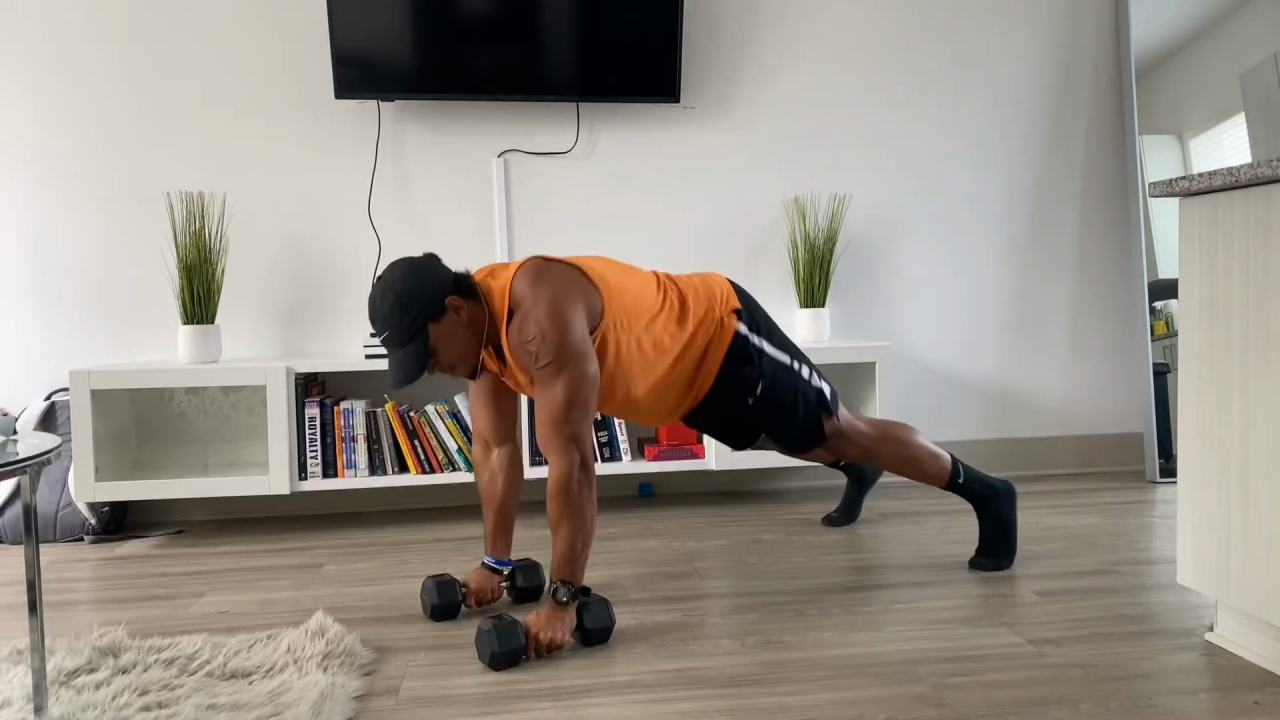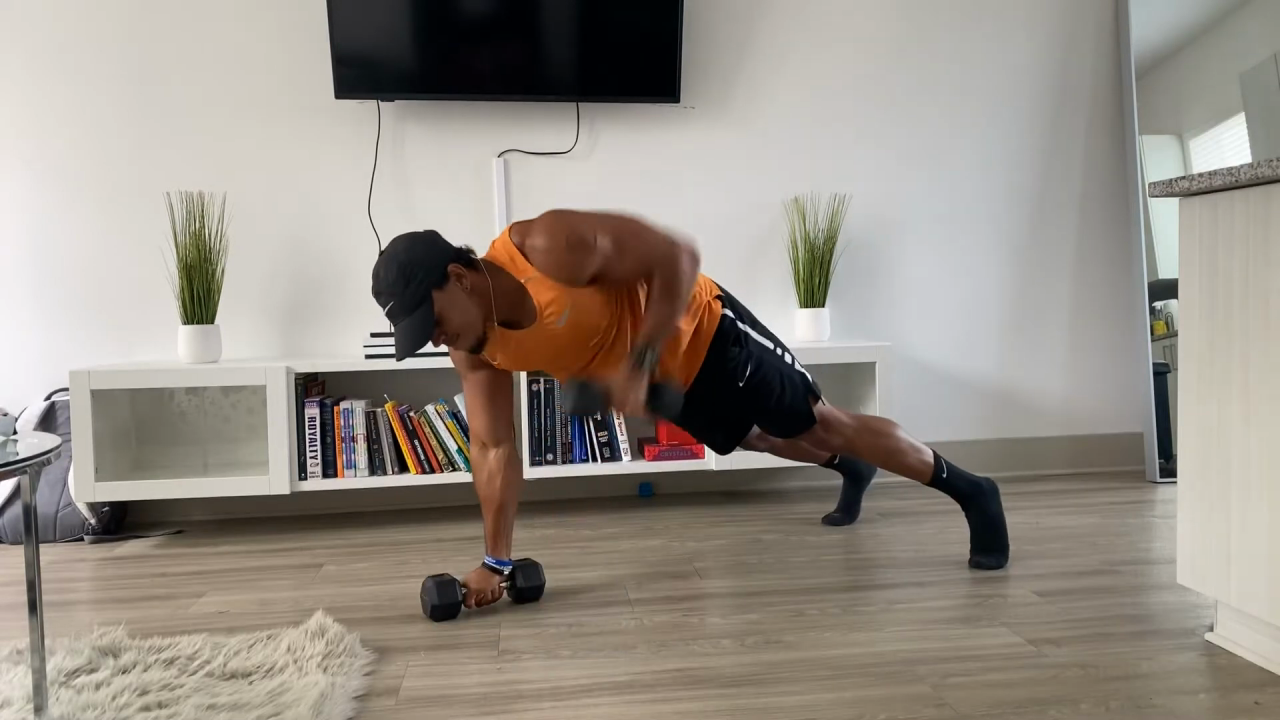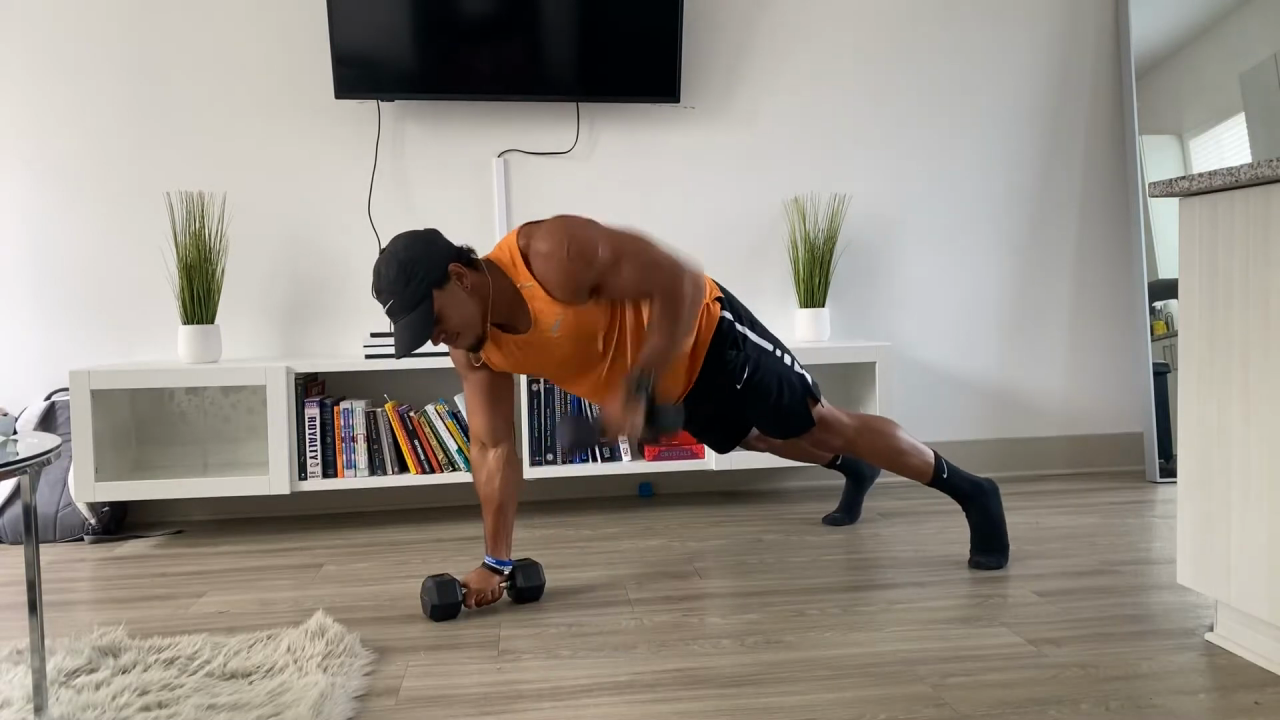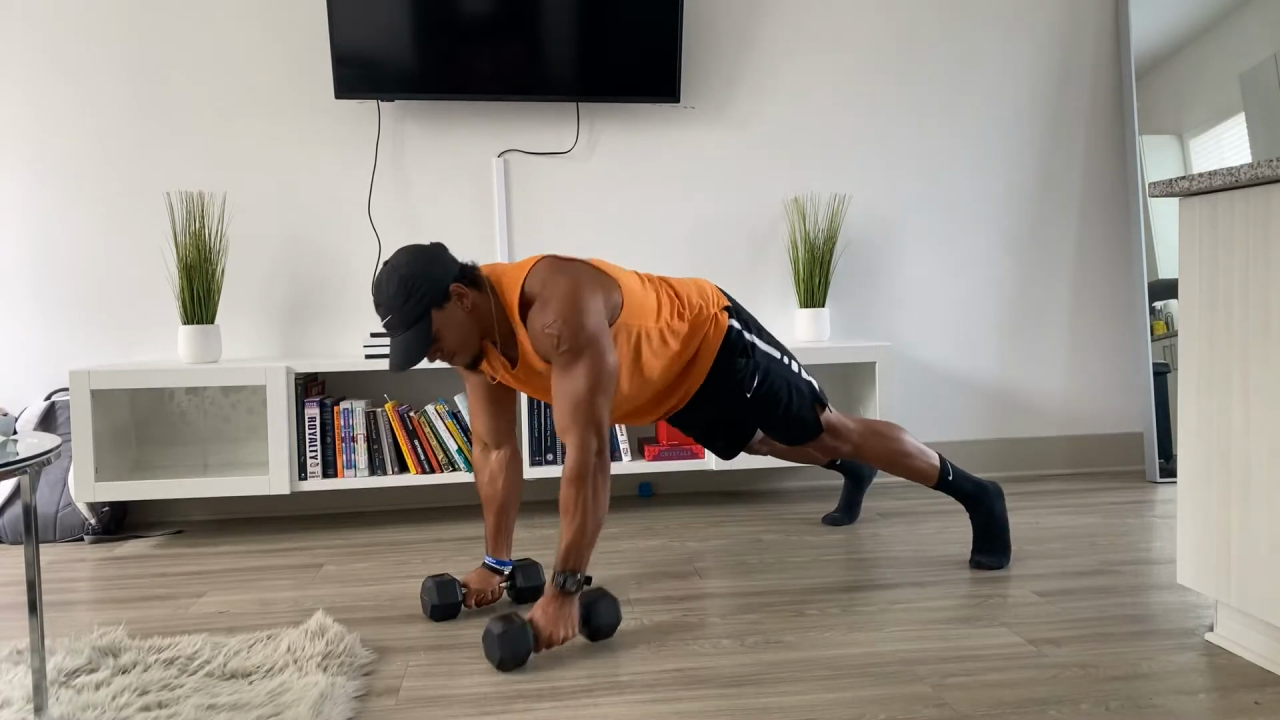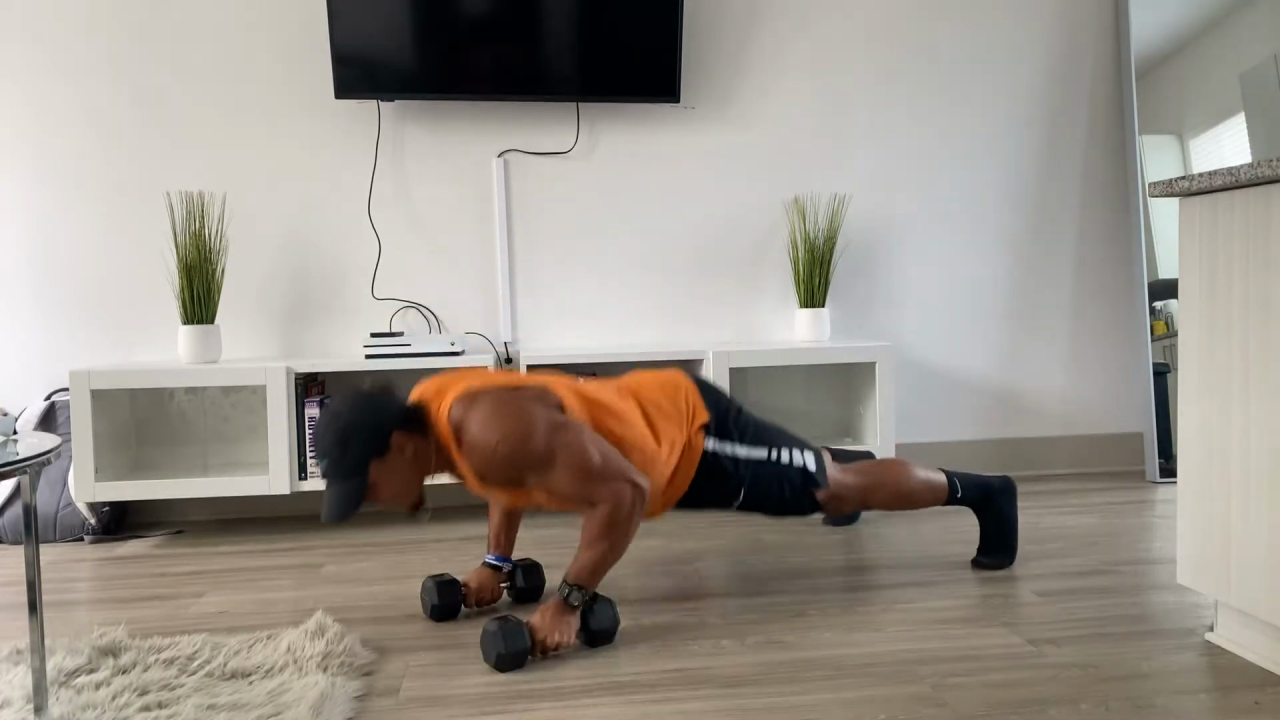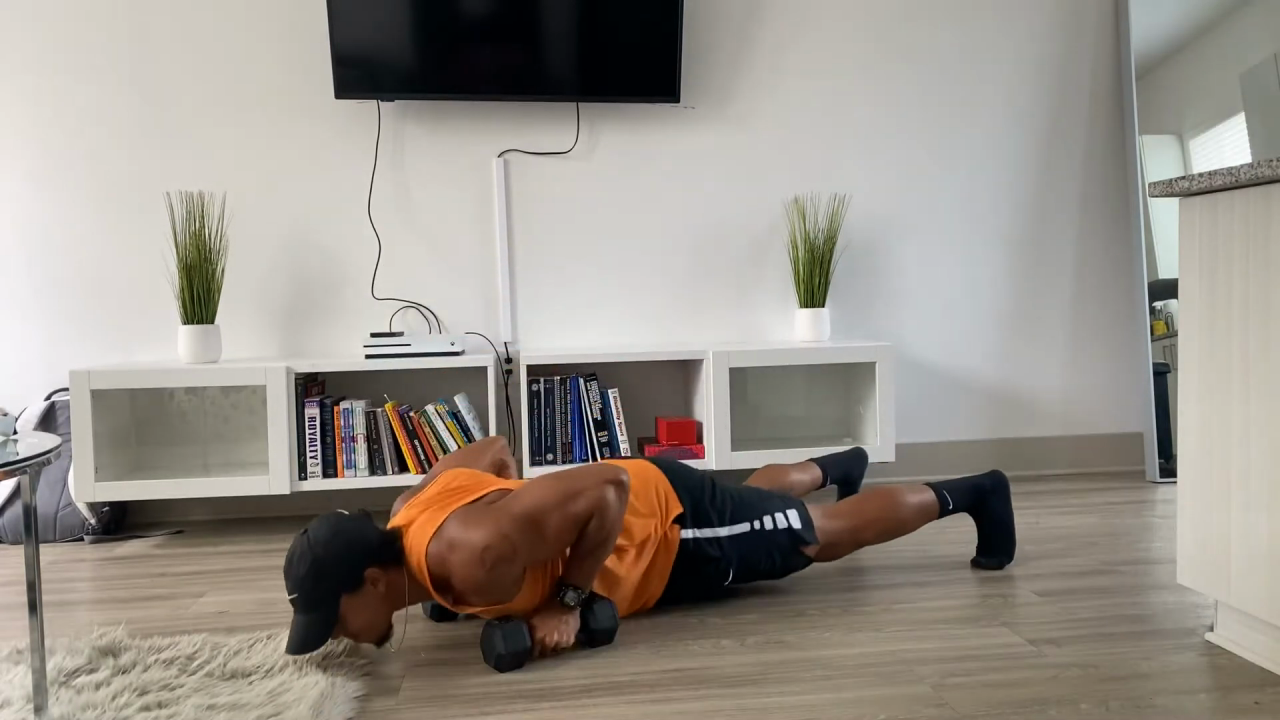
dt=0.4s
person 1, frame 1
left shoulder: (541, 315)
right shoulder: (482, 328)
left elbow: (573, 463)
right elbow: (496, 448)
left wrist: (562, 598)
right wrist: (495, 563)
left hip: (721, 334)
right hip: (685, 377)
left knee: (839, 431)
right knee: (780, 440)
left ankle: (985, 493)
right ankle: (859, 473)
person 1, frame 2
left shoulder: (553, 246)
right shoulder: (472, 343)
left elbow: (677, 257)
right elbow: (494, 449)
left wrist: (639, 362)
right wrist: (495, 562)
left hip: (703, 333)
right hip: (668, 381)
left knee: (821, 421)
right knee: (764, 439)
left ankle: (971, 490)
right ankle: (851, 471)
person 1, frame 3
left shoulder: (557, 255)
right shoulder: (473, 346)
left elbow: (682, 282)
right elbow: (494, 449)
left wrist: (638, 394)
right wrist: (495, 560)
left hip: (704, 334)
right hip: (664, 382)
left knee: (824, 423)
right knee: (764, 439)
left ankle: (972, 492)
right ankle: (853, 471)
person 1, frame 4
left shoulder: (560, 307)
right shoulder: (474, 338)
left elbow: (587, 454)
right elbow: (495, 450)
left wrist: (565, 589)
right wrist: (495, 562)
left hip: (712, 341)
right hip: (671, 388)
left knee: (831, 430)
right knee: (764, 442)
left ankle: (975, 494)
right ankle: (852, 472)
person 1, frame 5
left shoulder: (492, 431)
right shoulder: (431, 408)
left elbow: (626, 493)
left wrist: (567, 601)
right wrist: (496, 562)
left hip: (692, 436)
right hip: (659, 430)
left knee: (833, 492)
left ankle: (981, 492)
right ankle: (844, 457)
person 1, frame 6
left shoulder: (466, 553)
right shoulder: (415, 512)
left elbow: (609, 488)
right elbow: (493, 449)
left wrist: (566, 600)
left hip: (664, 528)
right hip: (643, 499)
left knee: (825, 536)
right knee: (753, 495)
left ankle: (974, 492)
right ankle: (837, 465)
